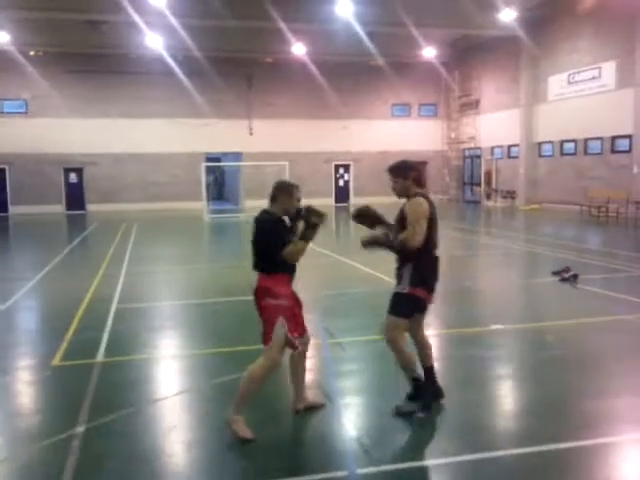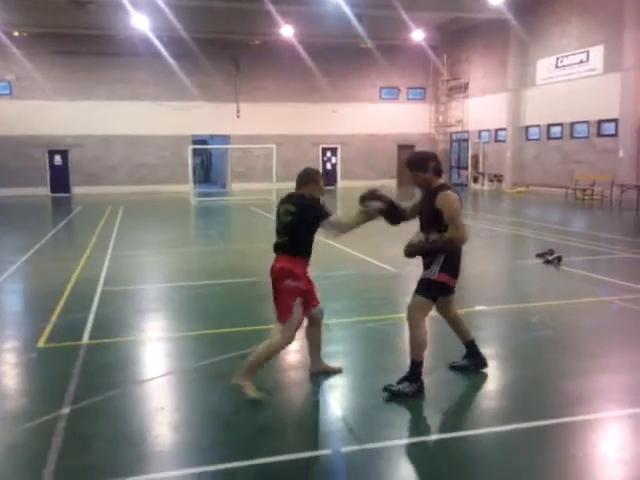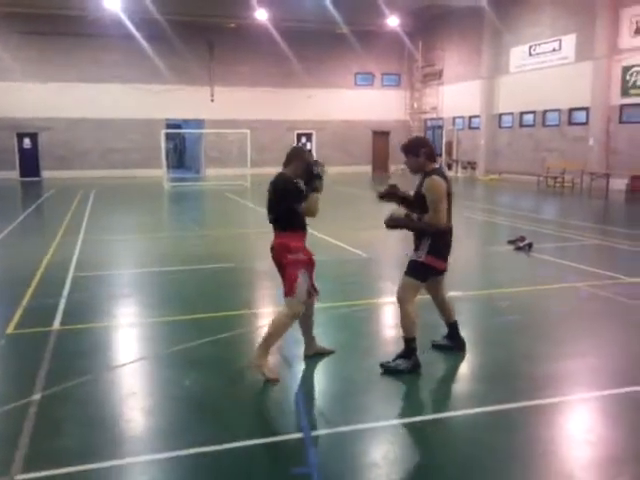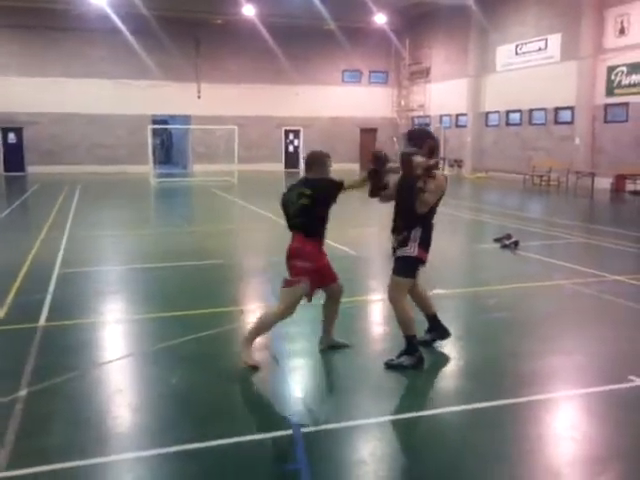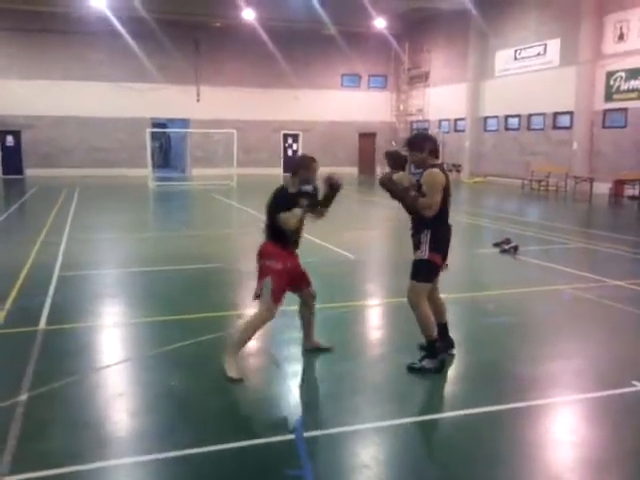
dt=1s
person 1, frame 1
left shoulder: (417, 203)
right shoulder: (415, 203)
left elbow: (413, 241)
right elbow: (401, 234)
left wrist: (380, 238)
right wrist: (379, 221)
left hip: (415, 275)
right hip: (419, 273)
left knee: (393, 335)
right knee: (415, 331)
left ankle: (421, 393)
right ankle: (430, 385)
person 1, frame 2
left shoulder: (446, 196)
right shoulder: (429, 194)
left elbow: (459, 236)
right elbow: (404, 215)
left wrist: (423, 244)
right wrist: (384, 201)
left hip: (443, 262)
right hip: (438, 261)
left knee: (415, 314)
right knee: (447, 310)
left ankle: (414, 379)
right ankle: (474, 356)
person 1, frame 3
left shoulder: (434, 181)
right shoulder: (429, 177)
left elbow: (438, 221)
right elbow: (421, 207)
left wrist: (404, 220)
right wrist: (399, 197)
left hip: (432, 245)
right hip: (432, 244)
left knee: (405, 295)
right knee: (436, 291)
left ankle: (409, 356)
right ankle: (455, 338)
person 1, frame 4
left shoulder: (436, 176)
right shoulder: (411, 172)
left elbow: (421, 206)
right elbow: (385, 196)
left wrist: (415, 174)
left hip: (415, 238)
right hip: (402, 236)
left knee: (396, 294)
right knee: (412, 287)
left ankle: (412, 352)
right ankle: (437, 328)
person 1, frame 5
left shoulder: (433, 174)
right shoulder: (431, 174)
left elbow: (428, 209)
right elbow: (417, 207)
left wrist: (401, 190)
right wrist: (401, 189)
left hip: (431, 242)
right hip: (432, 240)
left knee: (416, 297)
right knee: (431, 292)
left ankle: (434, 356)
right ankle: (444, 339)
person 2, frame 1
left shoulder: (273, 221)
right shoulder: (270, 222)
left elbow: (289, 248)
right elbow: (291, 255)
left wrist: (303, 224)
right wrist: (307, 229)
left hip: (279, 287)
right hip: (274, 289)
left knee: (300, 342)
right knee: (273, 356)
left ankle: (300, 398)
right ankle: (236, 414)
person 2, frame 2
left shoulder: (287, 203)
right shoulder: (308, 204)
right elbow: (338, 227)
right wrist: (364, 216)
left hip: (292, 268)
right hip: (290, 271)
left knee: (316, 315)
right knee: (286, 334)
left ankle: (316, 363)
right ankle: (244, 376)
person 2, frame 3
left shoulder: (281, 182)
right shoulder: (286, 184)
left elbow: (299, 207)
right elbow: (310, 211)
left wrist: (312, 185)
right wrist: (315, 183)
left hip: (289, 244)
right hip: (290, 246)
left knee: (309, 295)
right knee: (295, 307)
left ankle: (310, 345)
right ankle: (261, 355)
person 2, frame 4
left shoulder: (291, 192)
right shoulder: (321, 184)
left elbow: (293, 218)
right elbow: (354, 185)
left hip: (312, 249)
right hip: (305, 252)
left knee: (336, 290)
right knee: (285, 308)
left ankle: (327, 338)
right ankle: (247, 342)
person 2, frame 5
left shoulder: (300, 192)
right shoulder: (282, 196)
left elbow: (318, 213)
right elbow: (288, 224)
left wrist: (330, 193)
right wrist: (304, 201)
left hip: (288, 254)
right hip: (274, 256)
left knee: (309, 295)
right knee: (266, 312)
left ankle: (309, 341)
right ankle: (231, 357)
